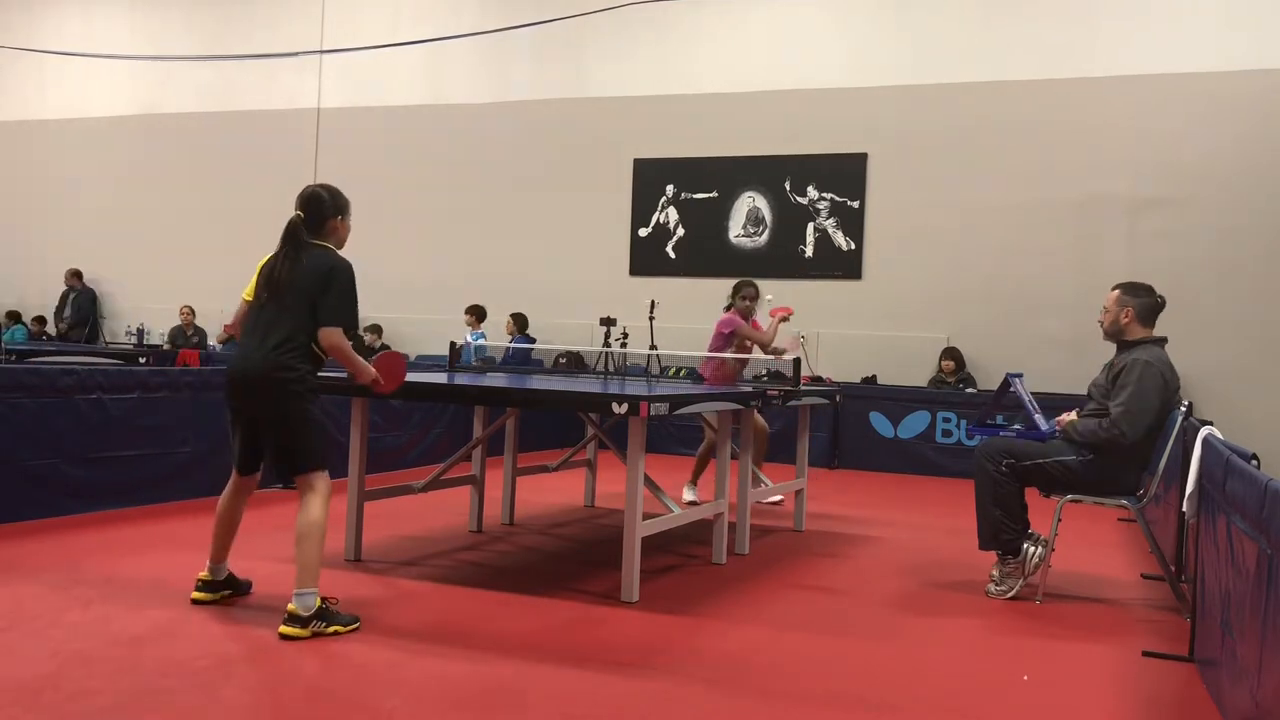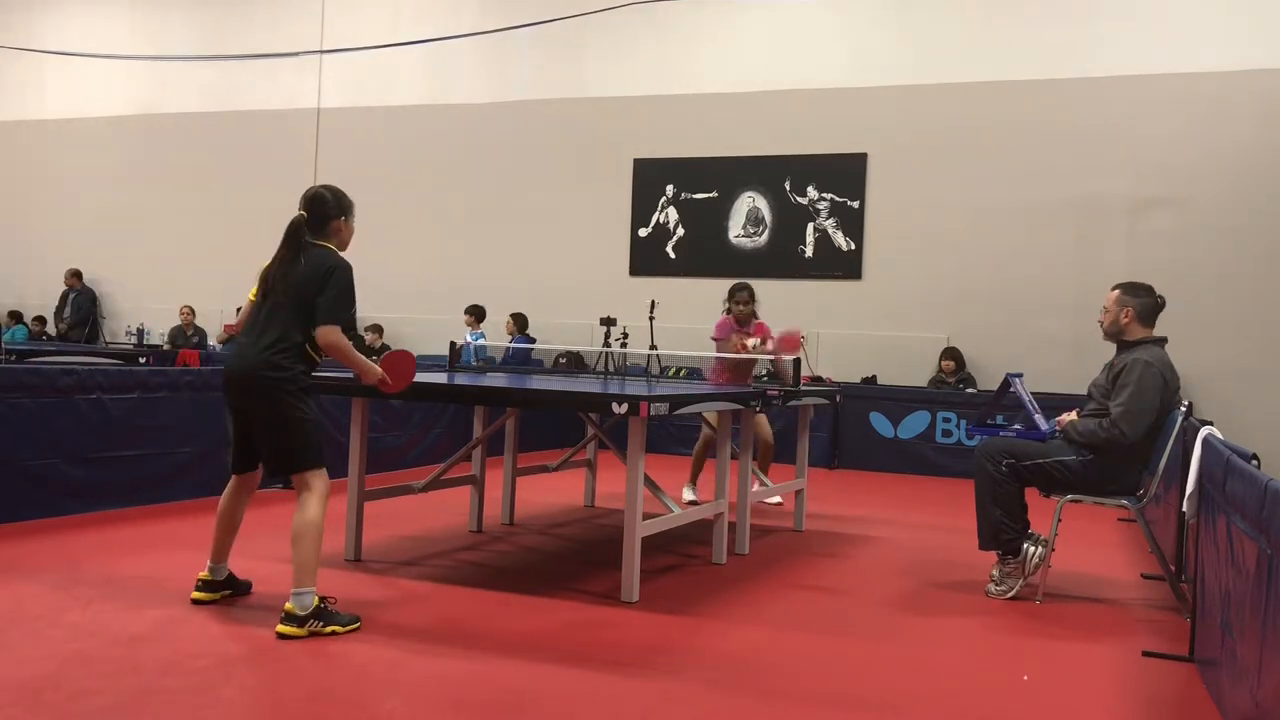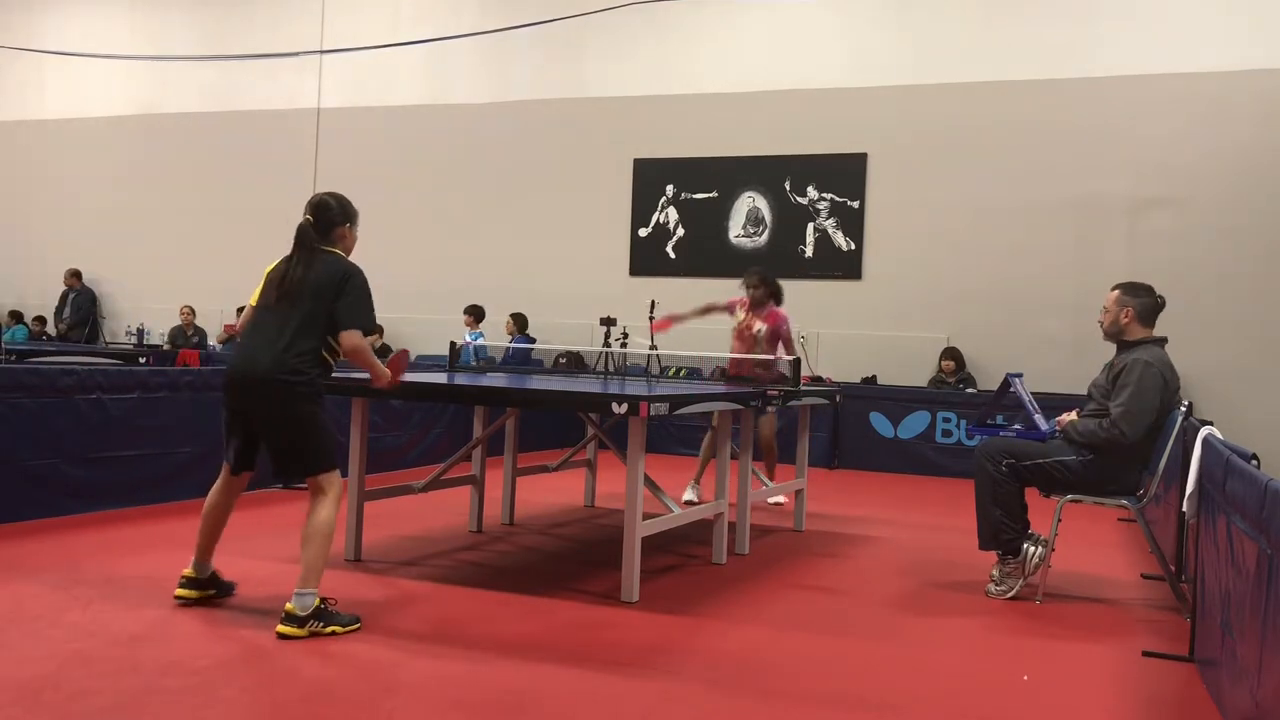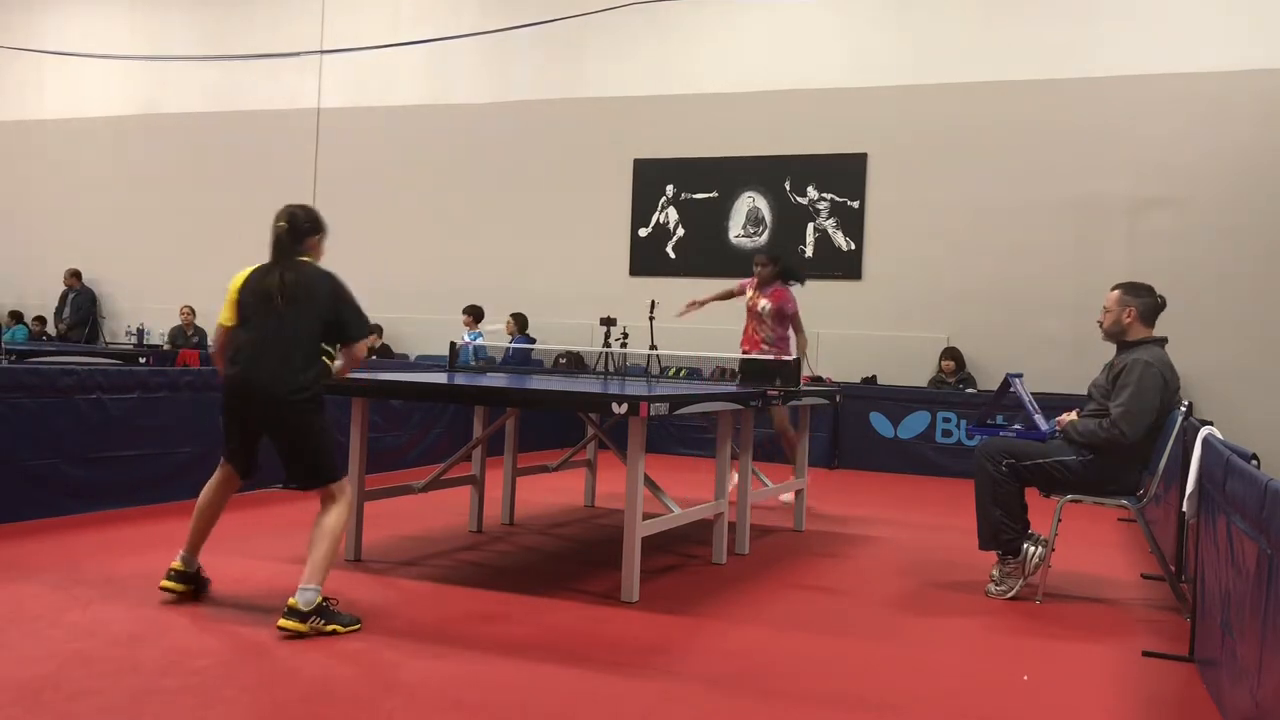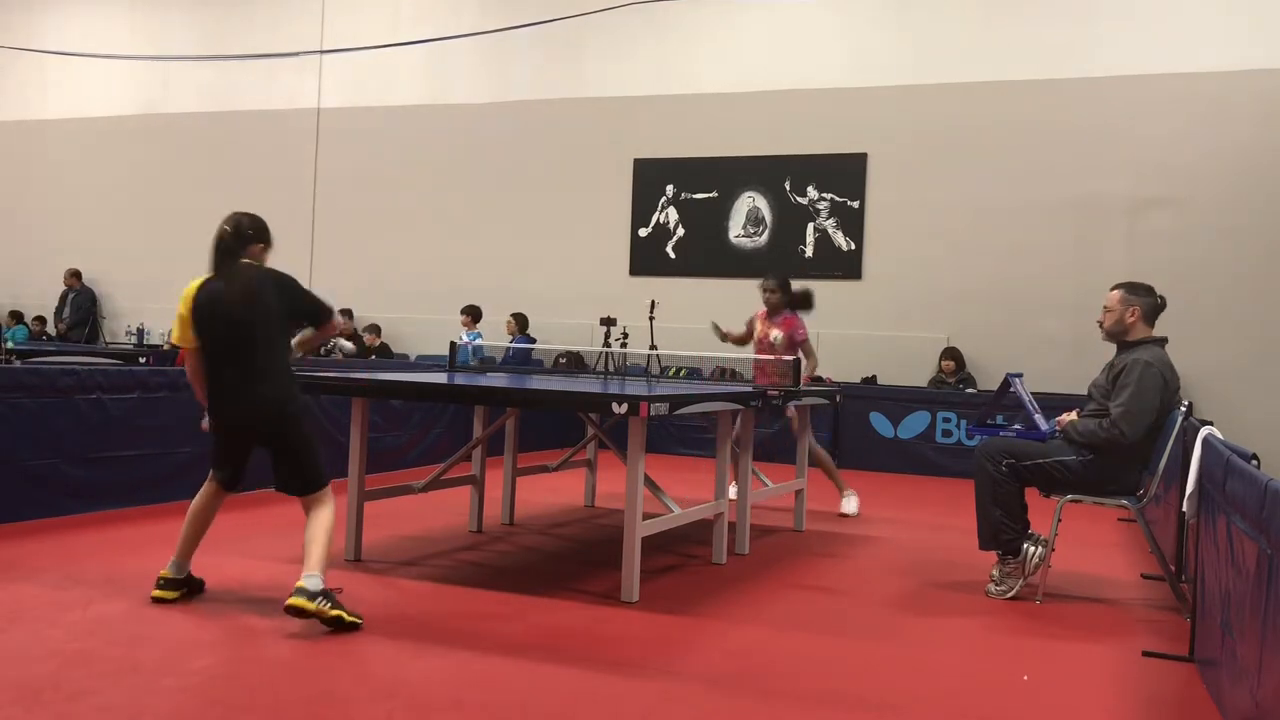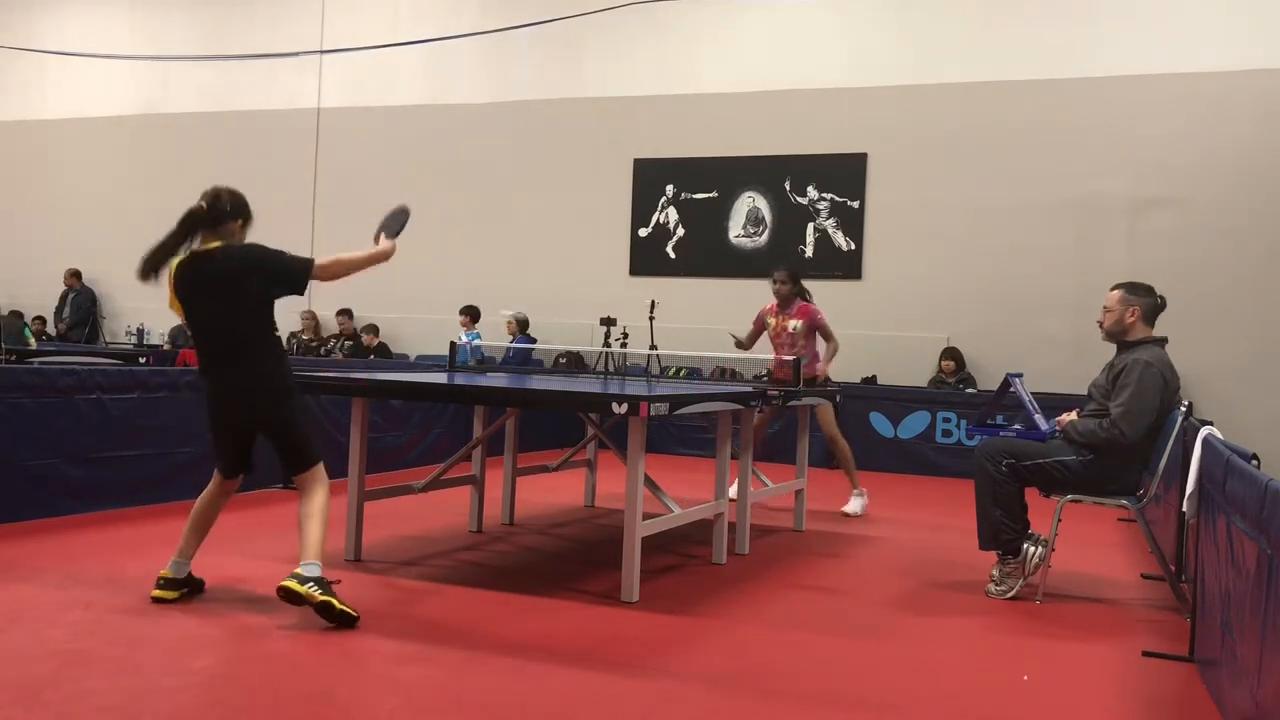
dt=0.2s
person 1, frame 1
left shoulder: (275, 260)
right shoulder: (335, 267)
left elbow: (238, 323)
right elbow: (330, 338)
right wrist: (361, 370)
left hip: (242, 375)
right hip: (284, 383)
left knee: (243, 476)
right knee: (315, 486)
left ankle: (214, 577)
right ankle: (304, 608)
person 1, frame 2
left shoulder: (282, 260)
right shoulder: (334, 267)
left elbow: (245, 321)
right elbow: (327, 337)
right wrist: (366, 369)
left hip: (240, 373)
right hip: (278, 382)
left knee: (245, 475)
right knee: (313, 485)
left ankle: (214, 577)
right ankle: (302, 608)
person 1, frame 3
left shoulder: (284, 266)
right shoulder: (347, 273)
left elbow: (244, 326)
right elbow: (349, 342)
right wrist: (378, 371)
left hip: (242, 376)
right hip: (288, 385)
left knee: (233, 474)
right knee: (326, 487)
left ankle: (199, 575)
right ankle: (303, 608)
person 1, frame 4
left shoulder: (250, 277)
right shoulder: (327, 284)
left elbow: (219, 344)
right elbow: (358, 352)
right wrist: (341, 367)
left hip: (243, 390)
right hip: (295, 398)
left knee: (229, 473)
right knee: (337, 496)
left ankle: (185, 568)
right ankle: (305, 604)
person 1, frame 5
left shoulder: (198, 294)
right shoulder: (275, 282)
left elbow: (194, 367)
right elbow: (330, 325)
left wrist: (210, 410)
right wrist: (298, 344)
left hip: (229, 409)
right hip: (278, 406)
left knee: (218, 485)
right knee: (321, 500)
left ankle: (175, 576)
right ankle: (311, 588)
person 1, frame 6
left shoulder: (182, 273)
right shoulder: (251, 258)
right elbow: (323, 270)
right wrist: (379, 253)
left hip: (222, 392)
right hip: (270, 388)
left knee: (224, 480)
right knee: (313, 480)
left ankle: (175, 575)
right ankle: (308, 574)
person 2, frame 1
left shoulder: (1144, 364)
right shoulder: (1133, 356)
left elbow: (1120, 431)
left wrist: (1072, 427)
right wrist: (1077, 419)
left hip: (1105, 466)
right hip: (1095, 454)
left knee: (993, 453)
right knee: (998, 449)
left ankle: (1013, 551)
right ankle: (1020, 542)
person 2, frame 2
left shoulder: (1144, 364)
right shoulder: (1133, 356)
left elbow: (1120, 431)
left wrist: (1072, 427)
right wrist: (1076, 419)
left hip: (1106, 466)
right hip: (1095, 454)
left knee: (993, 453)
right knee: (997, 450)
left ankle: (1014, 551)
right ankle: (1020, 543)
person 2, frame 3
left shoulder: (1144, 365)
right shoulder: (1134, 356)
left elbow: (1120, 431)
left wrist: (1072, 427)
right wrist: (1077, 420)
left hip: (1105, 467)
right hip: (1095, 454)
left knee: (993, 453)
right knee: (998, 450)
left ankle: (1014, 551)
right ankle: (1020, 542)
person 2, frame 4
left shoulder: (1145, 365)
right shoulder: (1134, 356)
left elbow: (1120, 431)
left wrist: (1073, 427)
right wrist: (1078, 419)
left hip: (1105, 467)
right hip: (1095, 454)
left knee: (993, 453)
right knee: (998, 449)
left ankle: (1014, 551)
right ankle: (1021, 543)
person 2, frame 5
left shoulder: (1145, 365)
right shoulder: (1133, 356)
left elbow: (1120, 432)
left wrist: (1073, 427)
right wrist: (1078, 419)
left hip: (1106, 467)
right hip: (1095, 454)
left knee: (993, 454)
right knee: (998, 449)
left ankle: (1014, 551)
right ankle: (1020, 543)
person 2, frame 6
left shoulder: (1144, 364)
right shoulder: (1133, 356)
left elbow: (1120, 431)
left wrist: (1073, 427)
right wrist: (1078, 419)
left hip: (1105, 466)
right hip: (1096, 454)
left knee: (993, 453)
right knee: (998, 449)
left ankle: (1014, 551)
right ankle: (1020, 542)
person 3, frame 1
left shoulder: (752, 324)
right shoulder: (729, 320)
left elbow: (768, 350)
right elbow: (765, 340)
left wrist: (782, 350)
right wrist: (776, 320)
right hip: (709, 385)
left knee: (762, 430)
right knee: (713, 439)
right ankle: (691, 486)
person 3, frame 2
left shoulder: (762, 330)
right shoulder: (724, 325)
right elbow: (726, 359)
right wrist: (758, 352)
left knee: (767, 440)
right knee: (708, 436)
left ankle: (762, 486)
right ankle: (690, 486)
person 3, frame 3
left shoulder: (778, 318)
right shoulder: (740, 305)
left elbow: (792, 354)
right elbow: (713, 307)
right wrist: (686, 315)
left hip: (763, 382)
right hip: (735, 378)
left knee: (767, 438)
right knee: (716, 429)
right ankle: (694, 484)
person 3, frame 4
left shoulder: (784, 296)
right shoulder: (751, 285)
left elbow: (800, 334)
right elbow: (730, 292)
right wrist: (703, 301)
left knee: (781, 426)
person 3, frame 5
left shoulder: (794, 324)
right shoulder: (759, 317)
left elbow: (811, 360)
right elbow: (743, 340)
left wrist: (803, 380)
right wrist: (727, 337)
left knee: (808, 445)
right knee: (738, 436)
left ankle: (847, 492)
right ankle: (738, 483)
person 3, frame 6
left shoulder: (809, 311)
right shoulder: (767, 313)
left elbow: (832, 342)
right elbow: (748, 344)
left wrist: (825, 364)
right wrist: (740, 343)
left hip: (811, 379)
left knee: (831, 434)
right knee: (753, 427)
left ankle: (857, 491)
right ankle: (742, 481)
